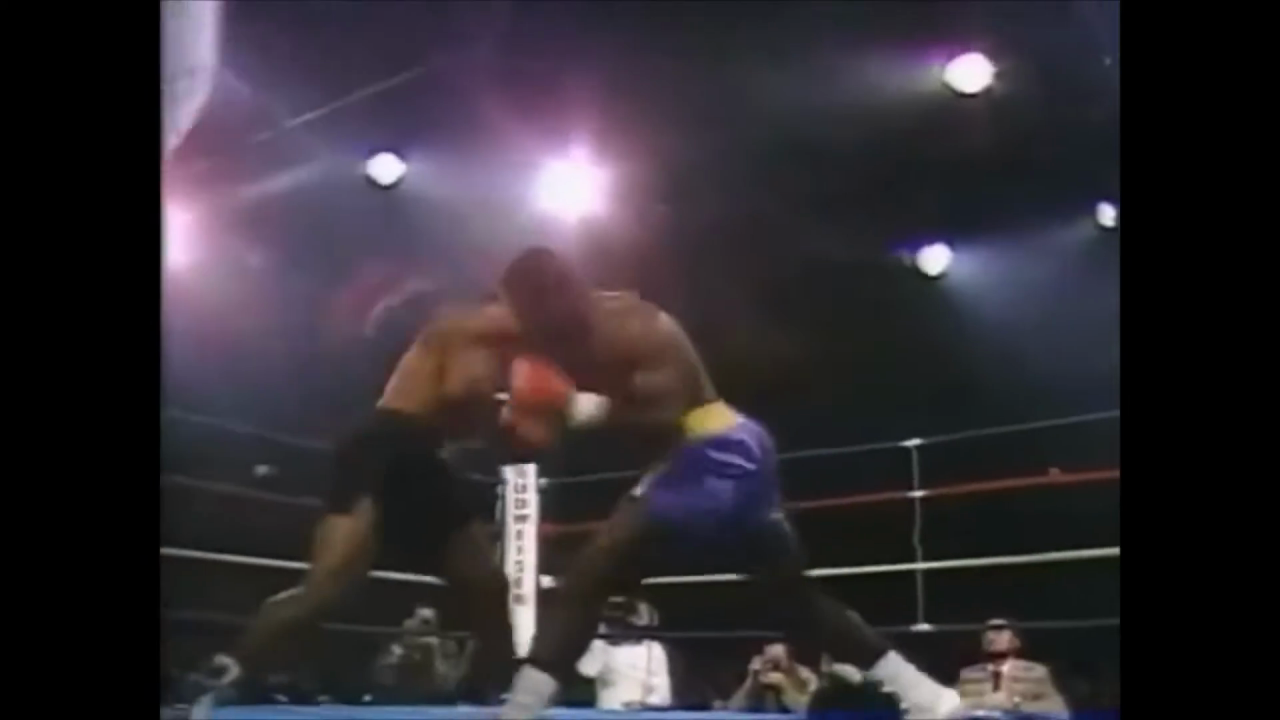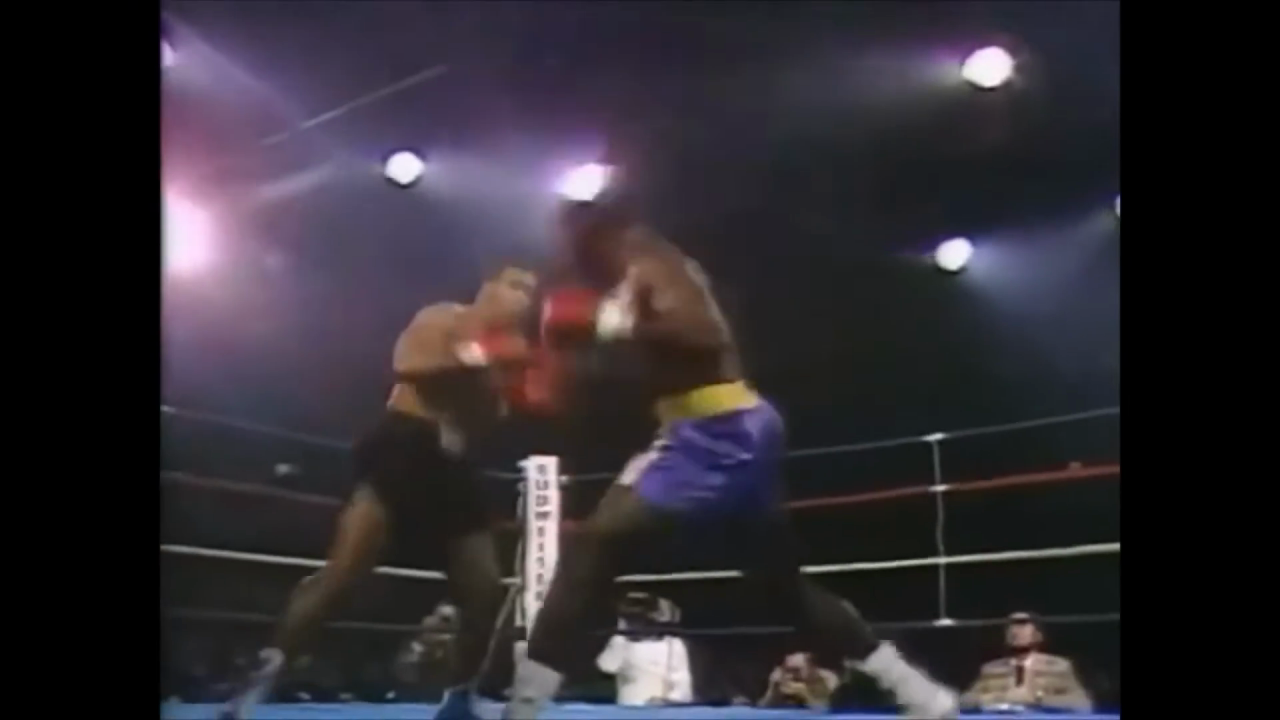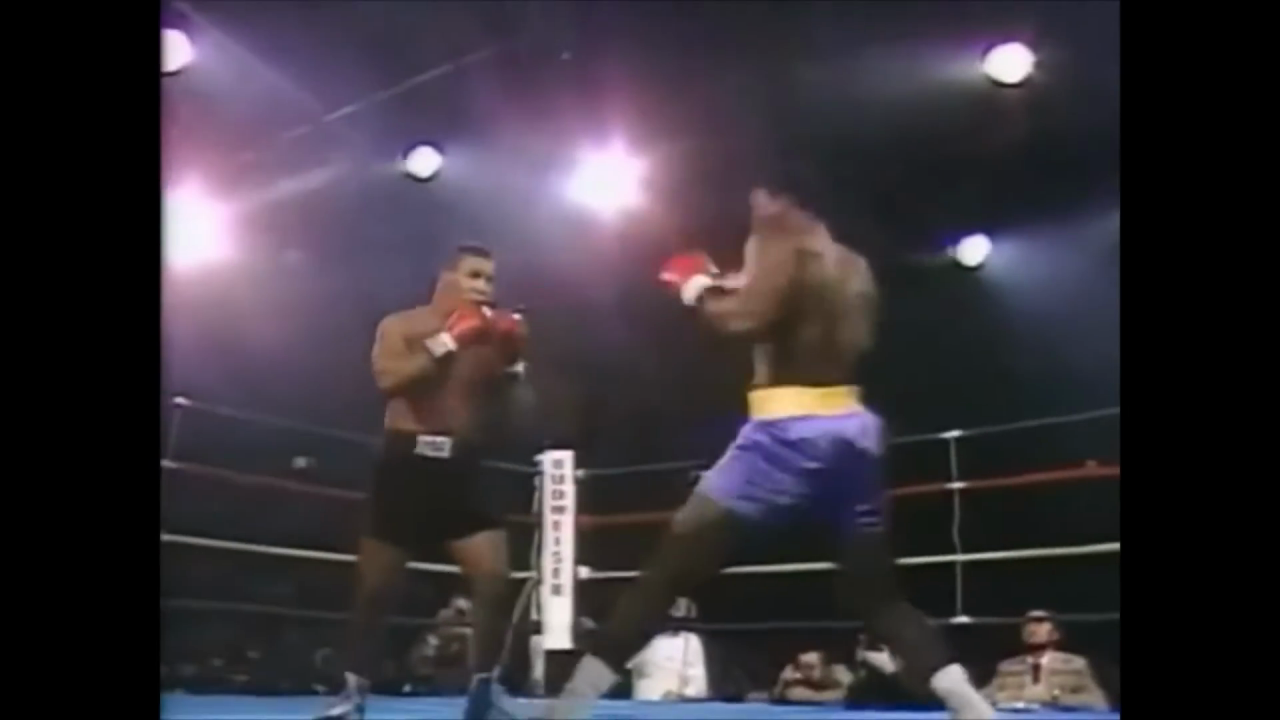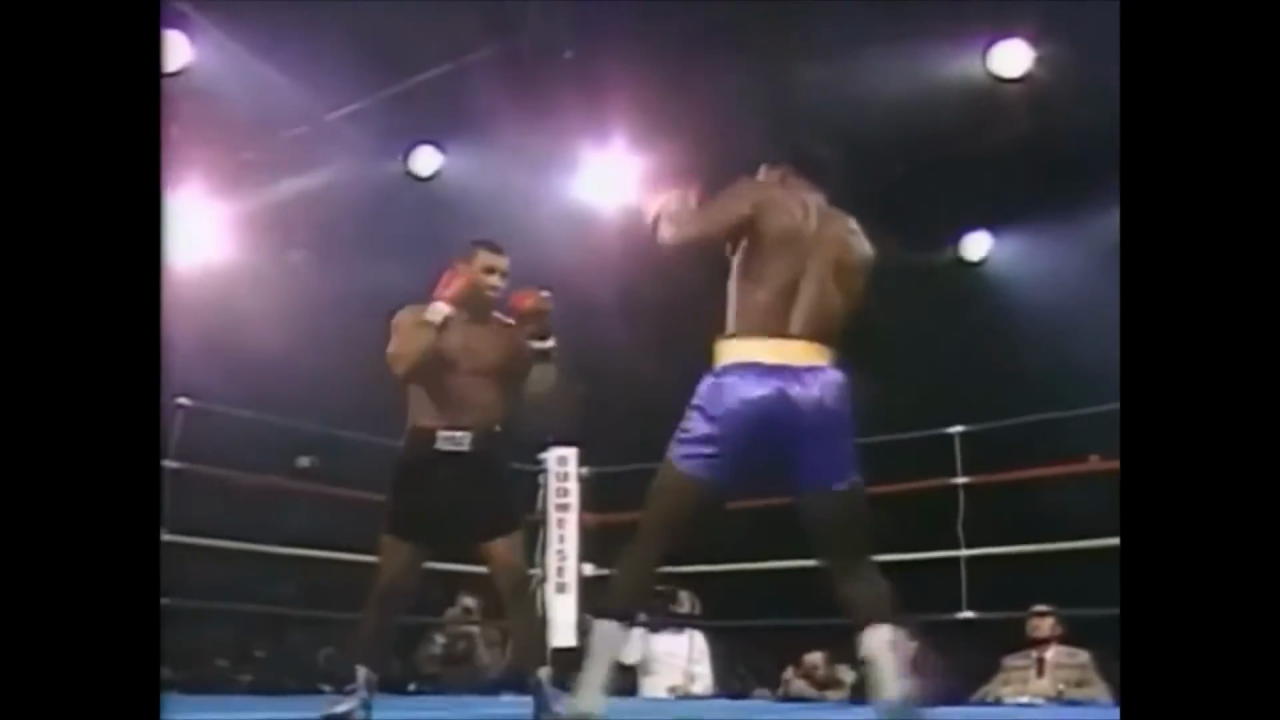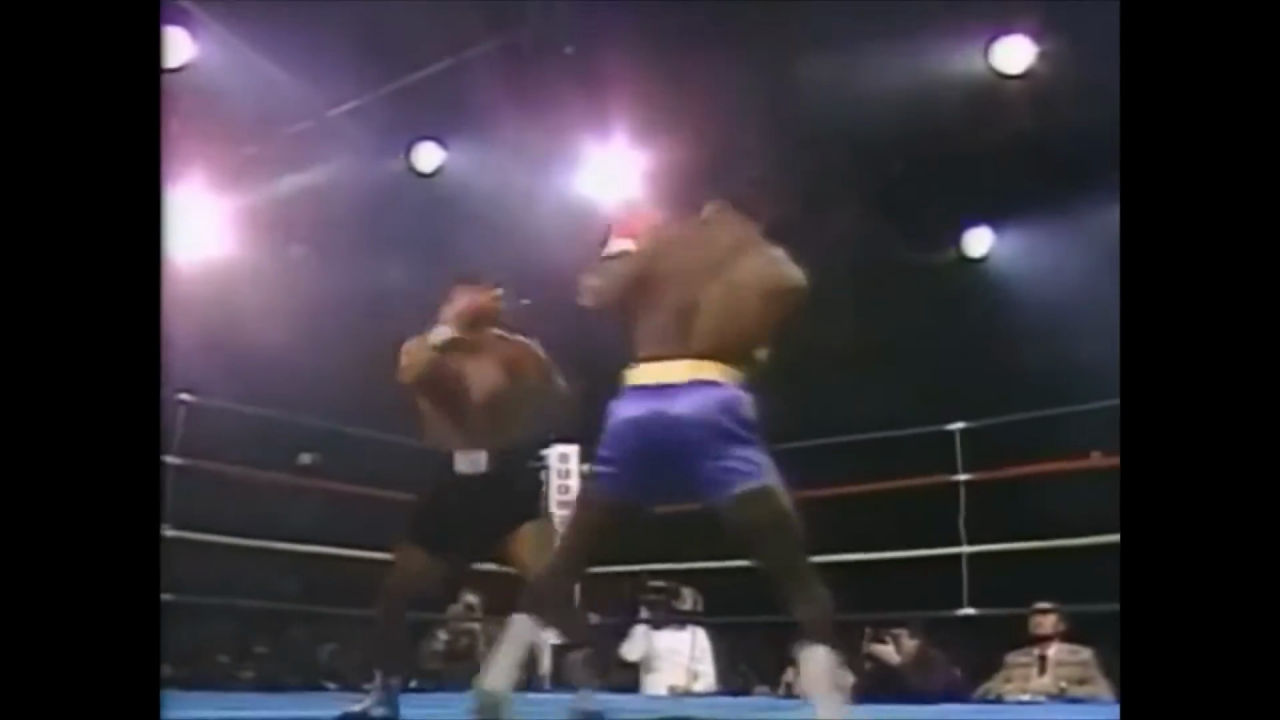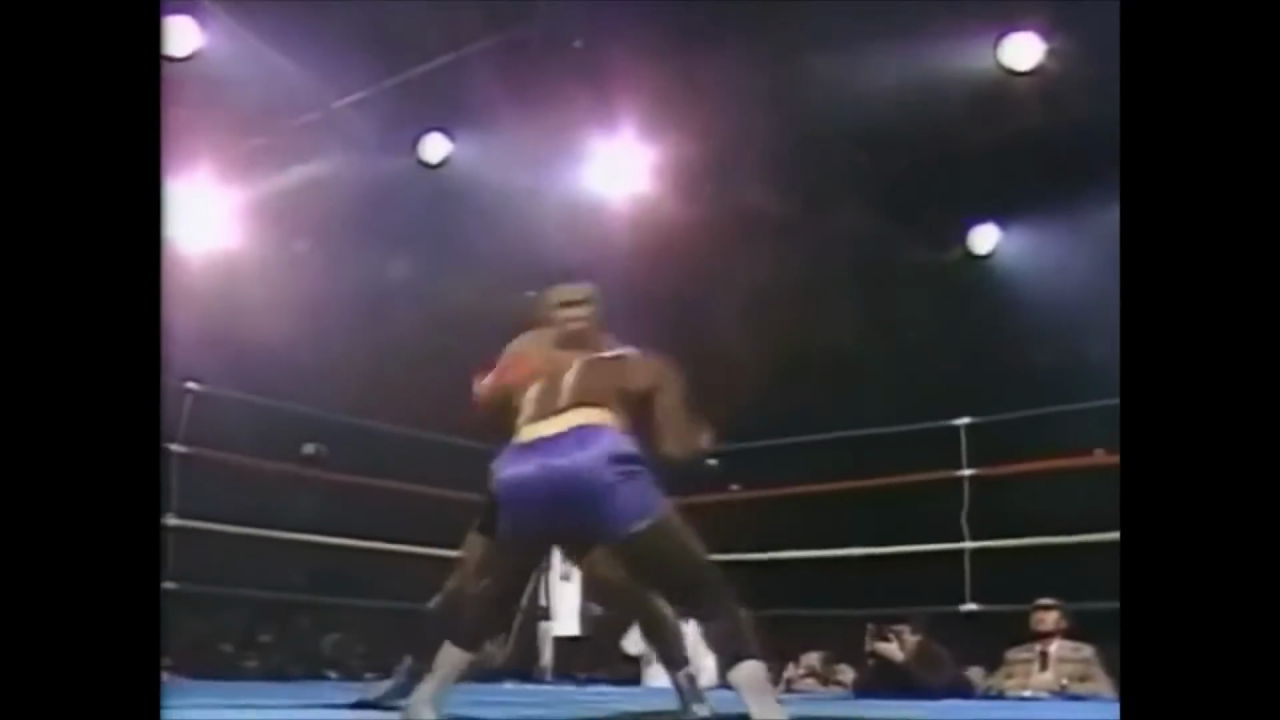
dt=0.3s
person 1, frame 1
left shoulder: (629, 325)
right shoulder: (576, 330)
left elbow: (666, 418)
left wrist: (581, 407)
left hip: (716, 454)
right hip: (719, 453)
left knee: (589, 577)
right knee: (800, 598)
person 1, frame 2
left shoulder: (653, 264)
right shoulder: (634, 274)
left elbow: (705, 335)
left wrist: (613, 322)
left hip: (714, 435)
right hip: (726, 434)
left knee: (587, 559)
right knee: (787, 587)
person 1, frame 3
left shoulder: (779, 244)
right shoulder: (854, 266)
left elbow: (748, 319)
left wrist: (697, 290)
left hip: (787, 430)
right hip: (853, 429)
left knee: (667, 572)
right knee: (879, 599)
person 1, frame 4
left shoulder: (762, 201)
right shoulder: (853, 240)
left elbow: (683, 230)
left wrist: (663, 209)
left hip: (743, 386)
right hip: (818, 389)
left knee: (646, 547)
right knee: (852, 563)
person 1, frame 5
left shoulder: (666, 237)
right shoulder: (779, 270)
left elbow: (596, 295)
left wrist: (620, 249)
left hip: (638, 409)
right hip: (714, 406)
left knee: (570, 558)
right knee: (794, 573)
person 1, frame 6
left shoulder: (537, 354)
right shoulder: (650, 369)
right elbow: (679, 446)
right wrist: (699, 435)
left hip: (523, 469)
right hip: (595, 456)
left knee: (498, 588)
right knee: (709, 597)
person 2, frame 1
left shoulder: (479, 351)
right shoulder: (462, 330)
left hip: (420, 464)
right hip: (387, 450)
left knee: (488, 589)
right knee: (325, 587)
right ankle: (215, 680)
person 2, frame 2
left shoulder: (500, 359)
right shoulder: (443, 320)
left elbow: (488, 418)
right elbow: (407, 364)
left wrist: (519, 396)
right wrist: (477, 353)
left hip: (448, 462)
right hip: (403, 447)
left knee: (486, 593)
right knee: (343, 570)
right ankle: (265, 672)
person 2, frame 3
left shoulder: (493, 336)
right shoulder: (400, 326)
right elbow: (389, 380)
left wrist: (514, 359)
right wrist: (448, 341)
left hip: (460, 471)
right hip: (406, 466)
left knee: (495, 585)
right knee: (374, 591)
person 2, frame 4
left shoulder: (511, 332)
right shoulder: (414, 318)
left elbow: (542, 392)
right elbow: (404, 366)
left wrist: (543, 337)
right wrist: (443, 308)
left hip: (483, 463)
right hip: (427, 460)
left knee: (515, 584)
right knee: (390, 586)
person 2, frame 5
left shoulder: (519, 350)
right shoulder: (420, 350)
left elbow: (554, 406)
right elbow: (413, 376)
right wrist: (451, 328)
left hip: (508, 483)
right hip: (451, 486)
right knee: (398, 591)
person 2, frame 6
left shoulder: (607, 355)
right elbow: (485, 399)
left knee: (626, 591)
right knee: (460, 588)
left ankle: (686, 686)
right ankle: (407, 678)
